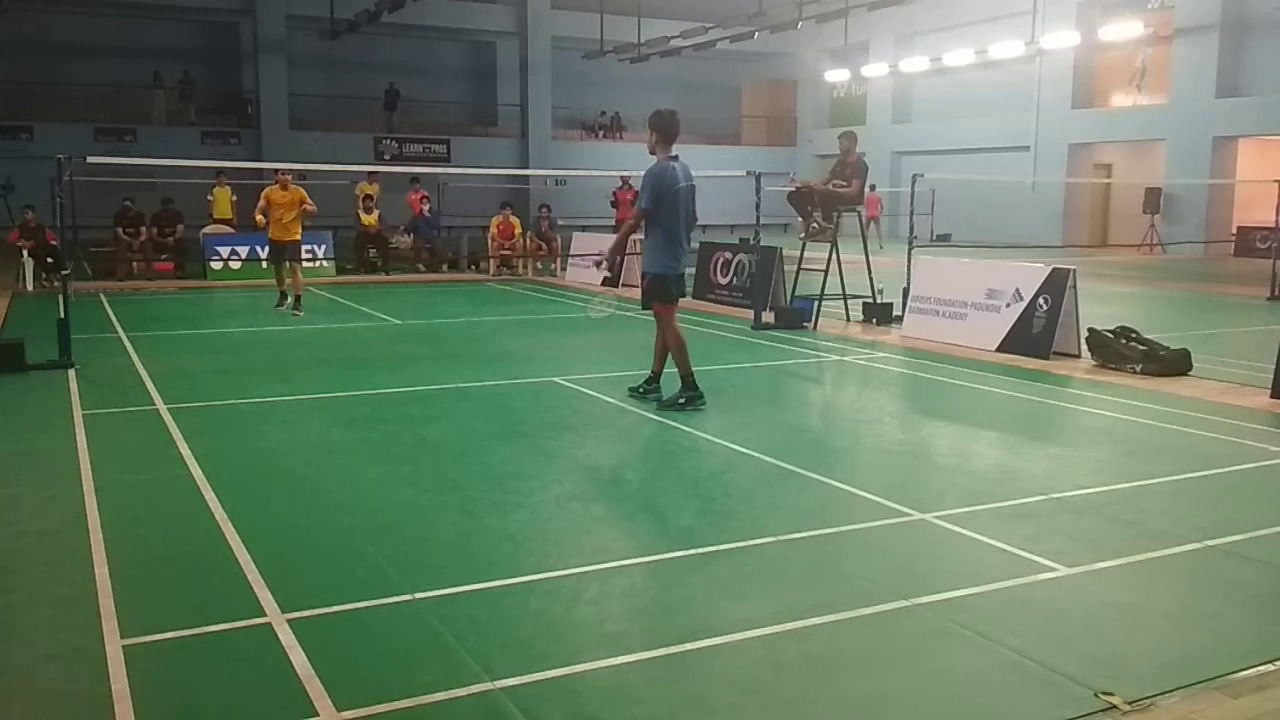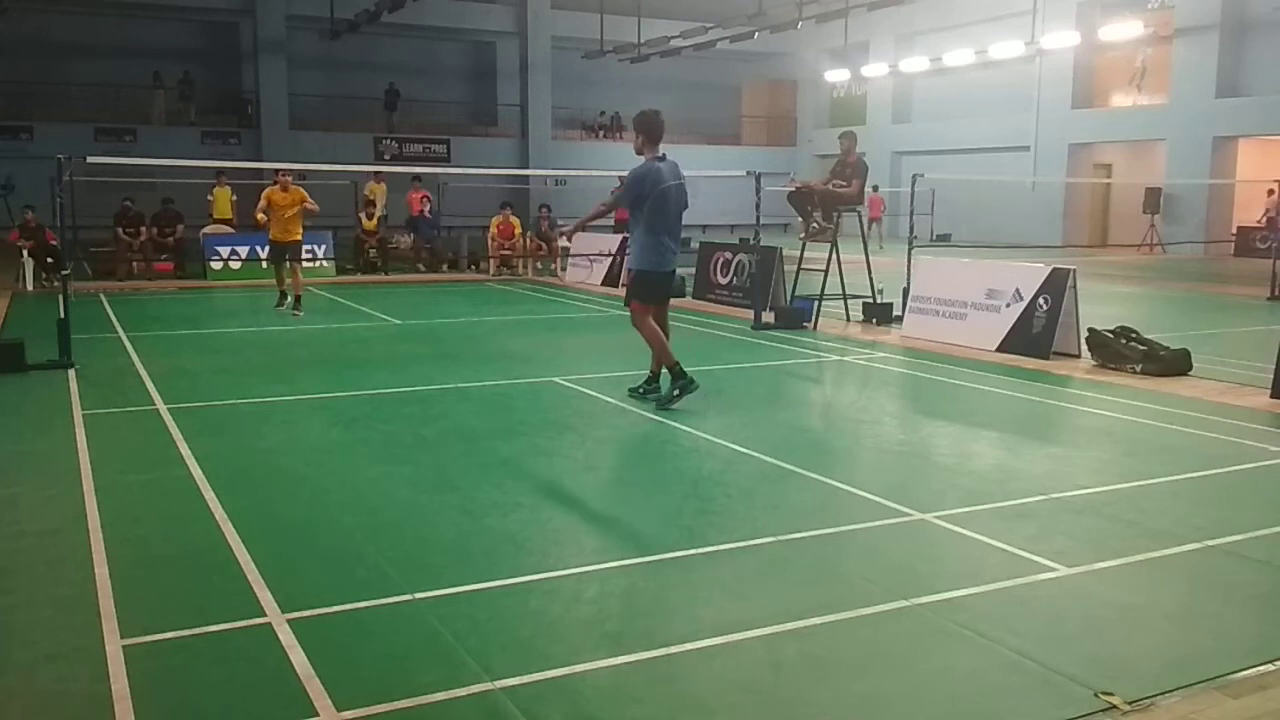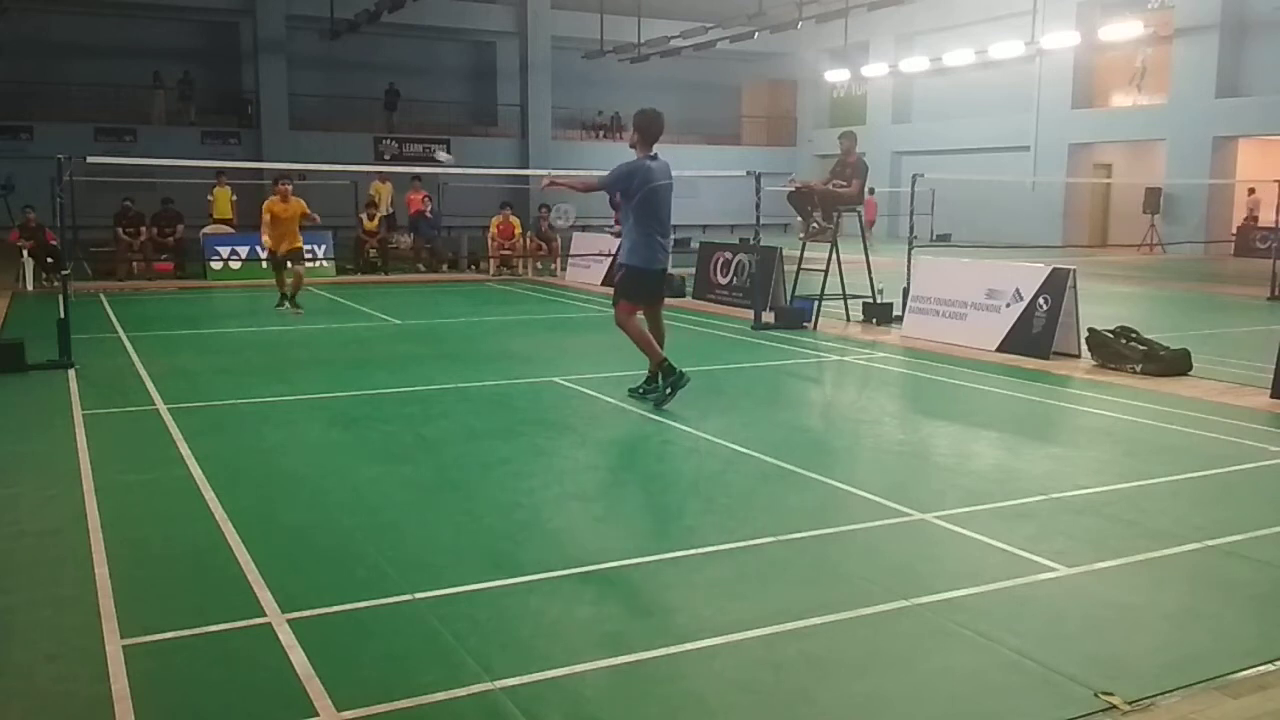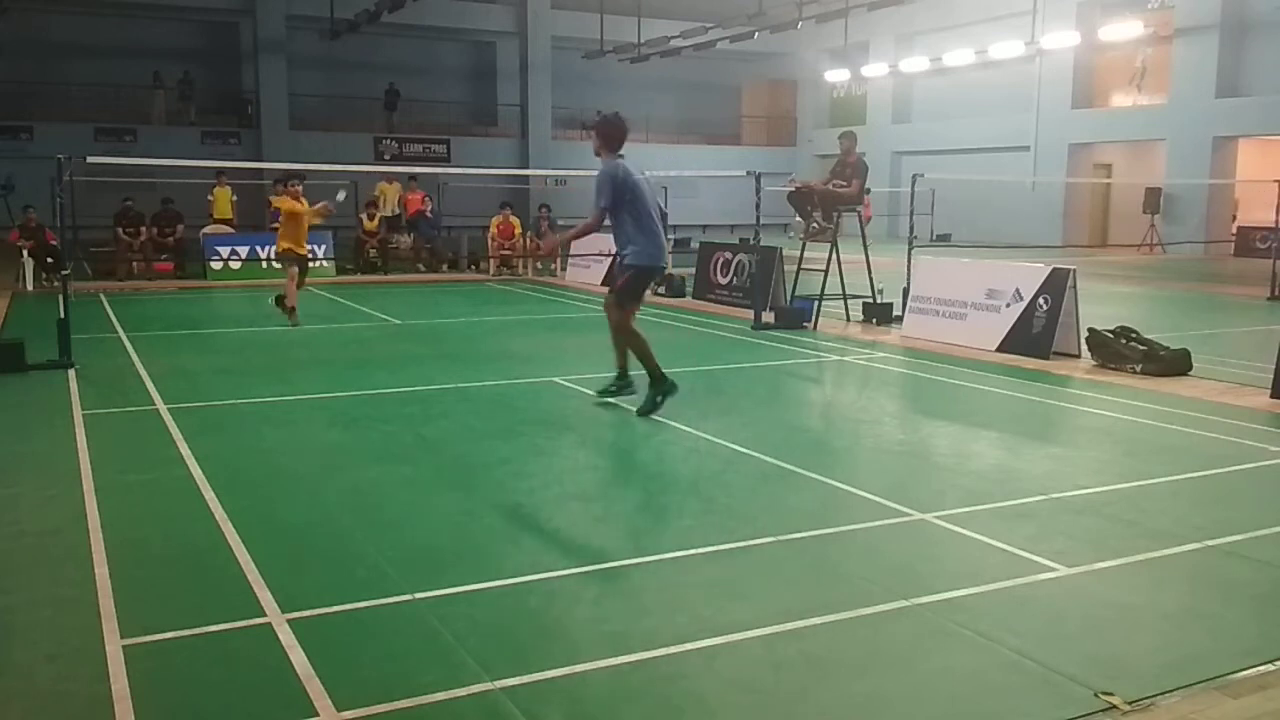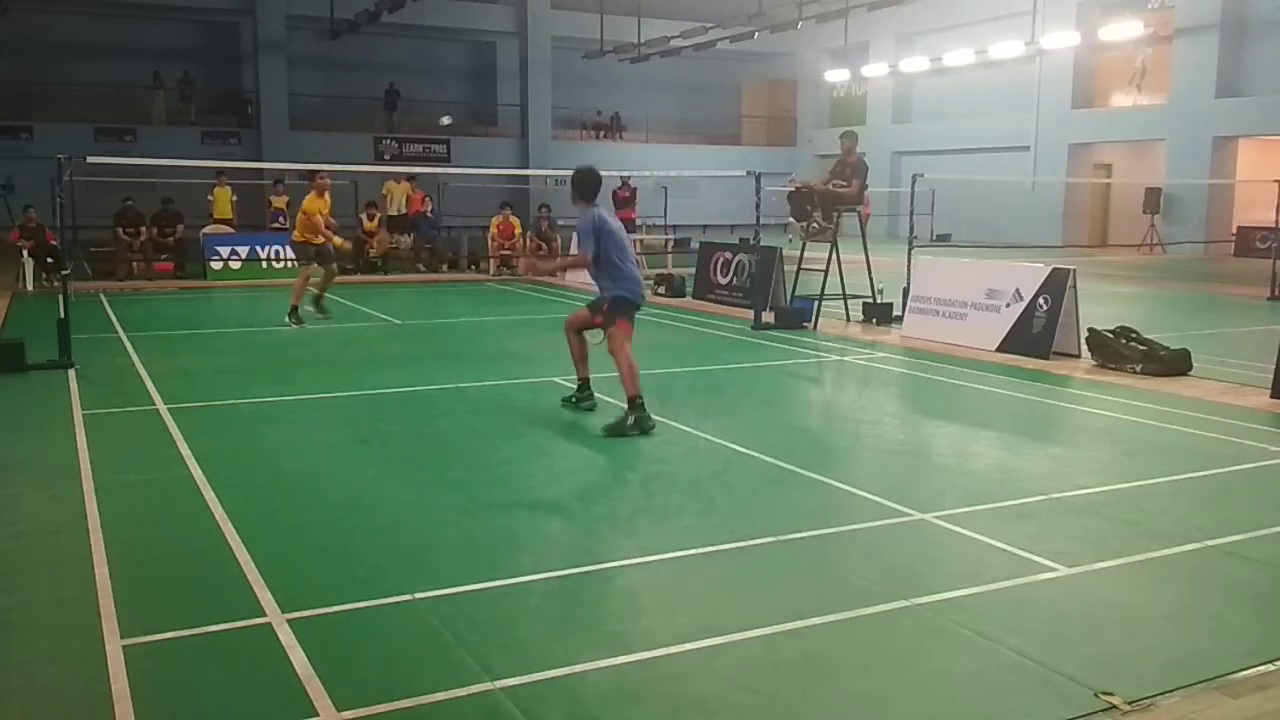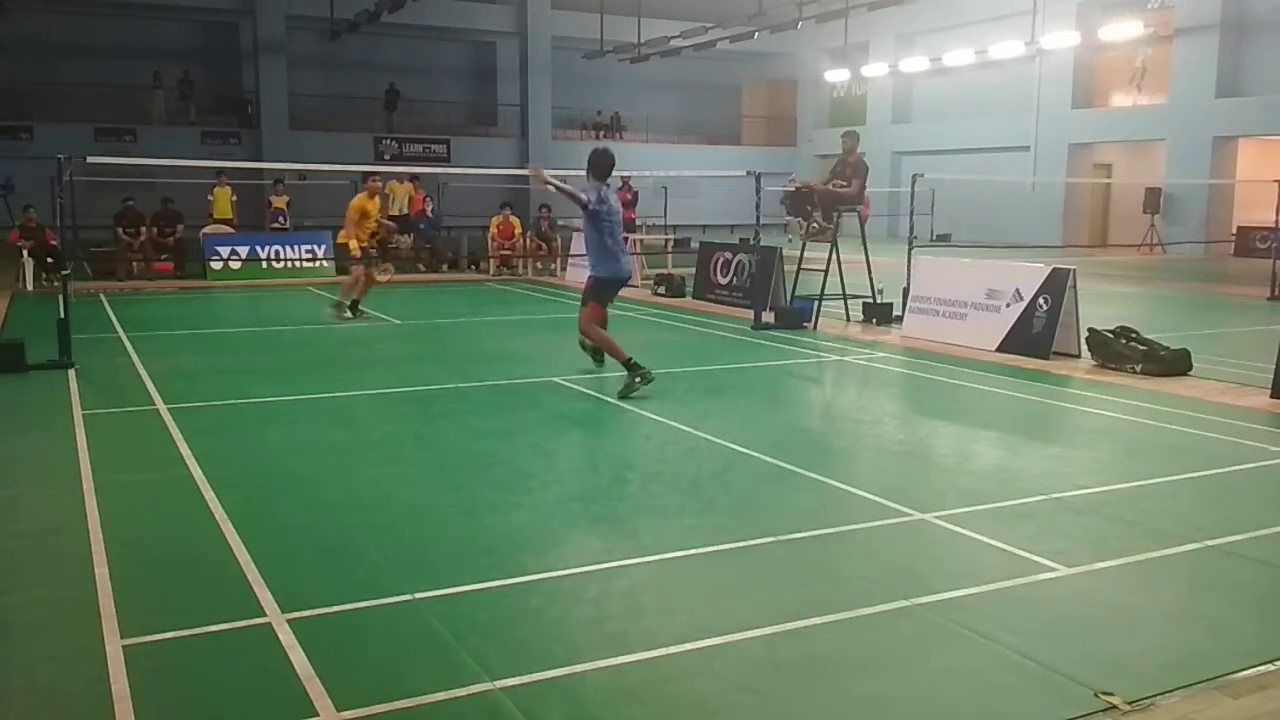
dt=0.4s
person 1, frame 1
left shoulder: (656, 172)
right shoulder: (684, 170)
left elbow: (636, 219)
right elbow: (692, 218)
left wrist: (612, 252)
left hip: (659, 261)
right hip: (676, 259)
left knee: (667, 321)
right knee: (664, 320)
left ankle: (691, 389)
right ankle: (653, 381)
person 1, frame 2
left shoulder: (641, 174)
right shoulder: (674, 169)
left elbow: (608, 207)
left wrist: (575, 227)
left hip: (646, 260)
right hip: (667, 258)
left knee: (641, 318)
right knee: (658, 317)
left ankle: (680, 376)
right ankle: (653, 380)
person 1, frame 3
left shoulder: (632, 169)
right shoulder: (664, 168)
left elbow: (591, 186)
left wrist: (555, 181)
left hip: (637, 257)
right hip: (659, 256)
left knee: (625, 317)
right knee: (653, 316)
left ankle: (670, 371)
right ankle: (654, 379)
person 1, frame 4
left shoulder: (609, 172)
right shoulder: (627, 169)
left elbow: (595, 222)
right elbow: (657, 213)
left wrist: (561, 241)
left hip: (640, 256)
right hip: (647, 253)
left knee: (620, 319)
right knee: (612, 307)
left ankle: (660, 382)
right ankle: (623, 378)
person 1, frame 5
left shoulder: (587, 219)
right shoulder: (604, 216)
left elbow: (584, 260)
left wrist: (544, 267)
left hip: (621, 291)
right hip: (615, 290)
left knee: (618, 346)
right knee: (572, 324)
left ankle: (638, 412)
right ankle: (584, 391)
person 1, frame 6
left shoulder: (594, 191)
right shoulder: (608, 195)
left elbow: (582, 201)
left wrist: (551, 182)
left hip: (606, 270)
right hip: (619, 268)
left knee: (587, 325)
right knee: (594, 309)
left ankle: (635, 369)
right ankle: (596, 349)
